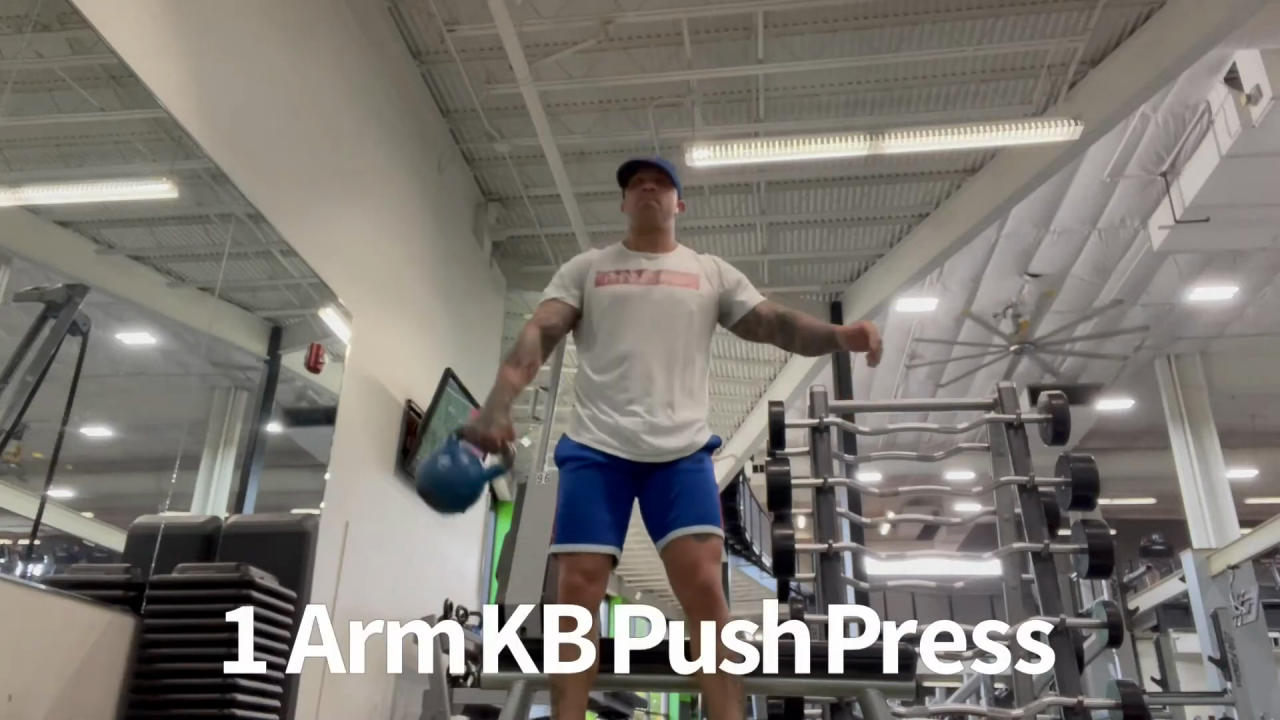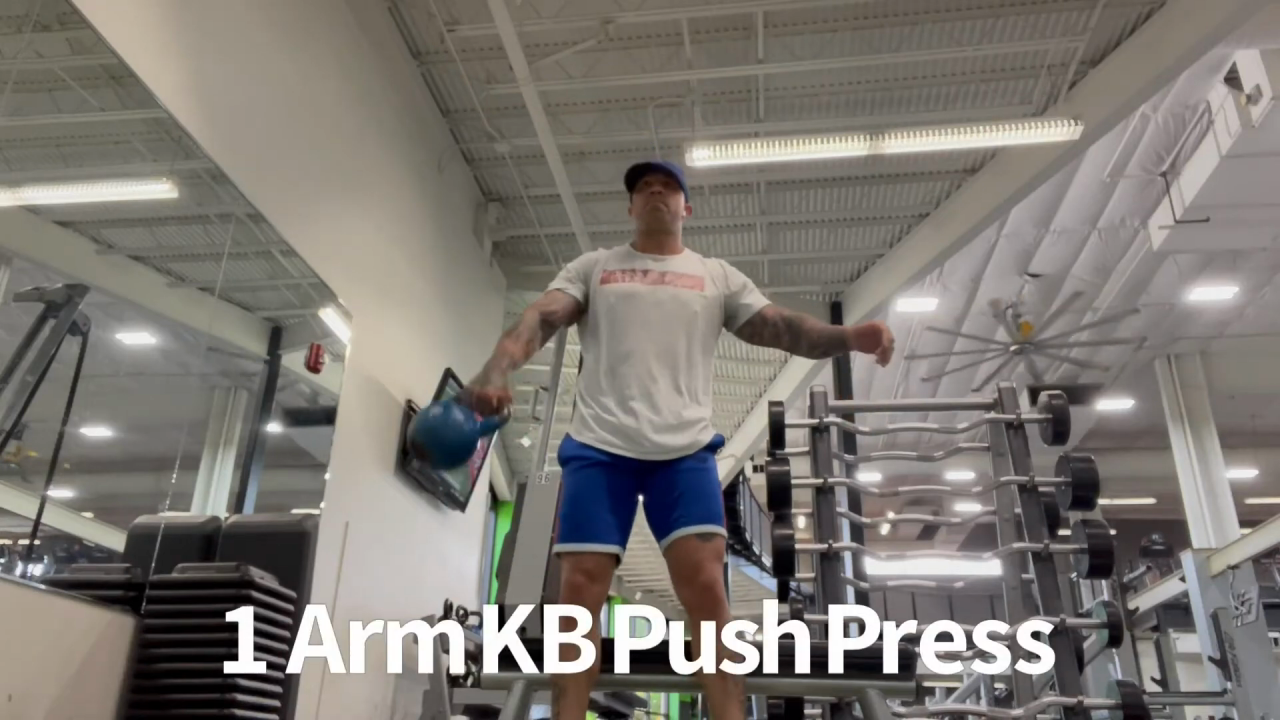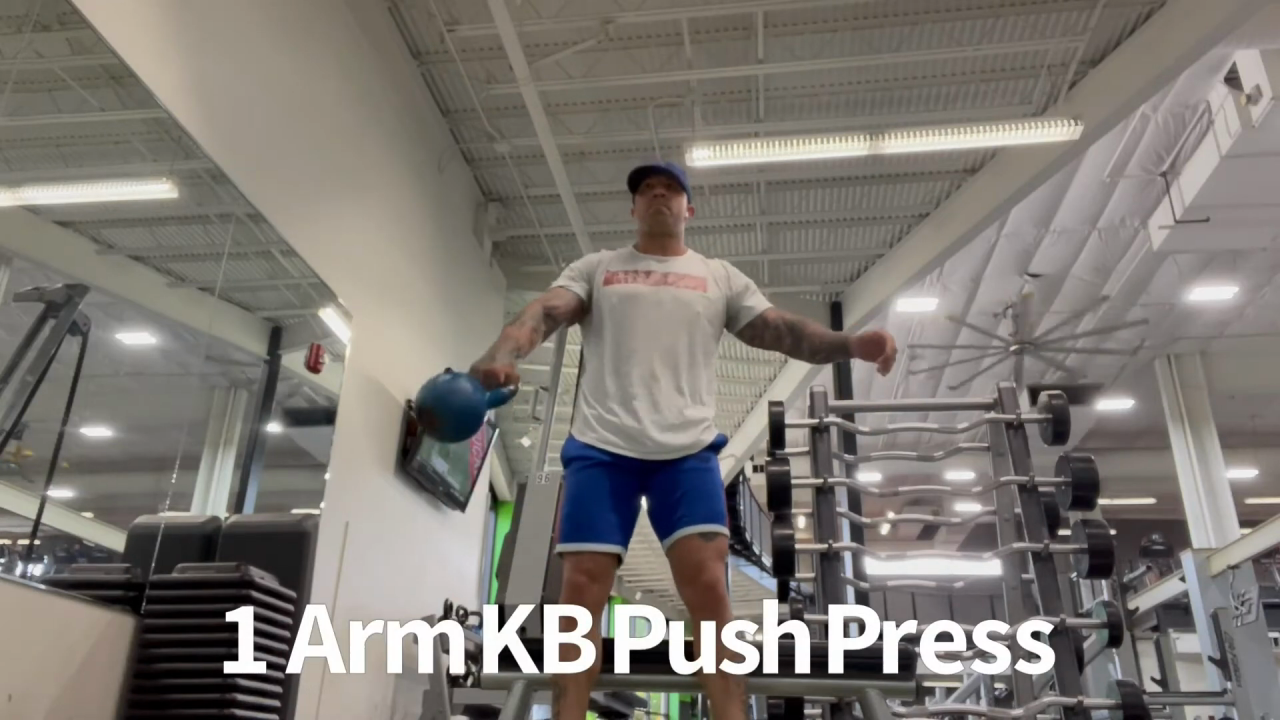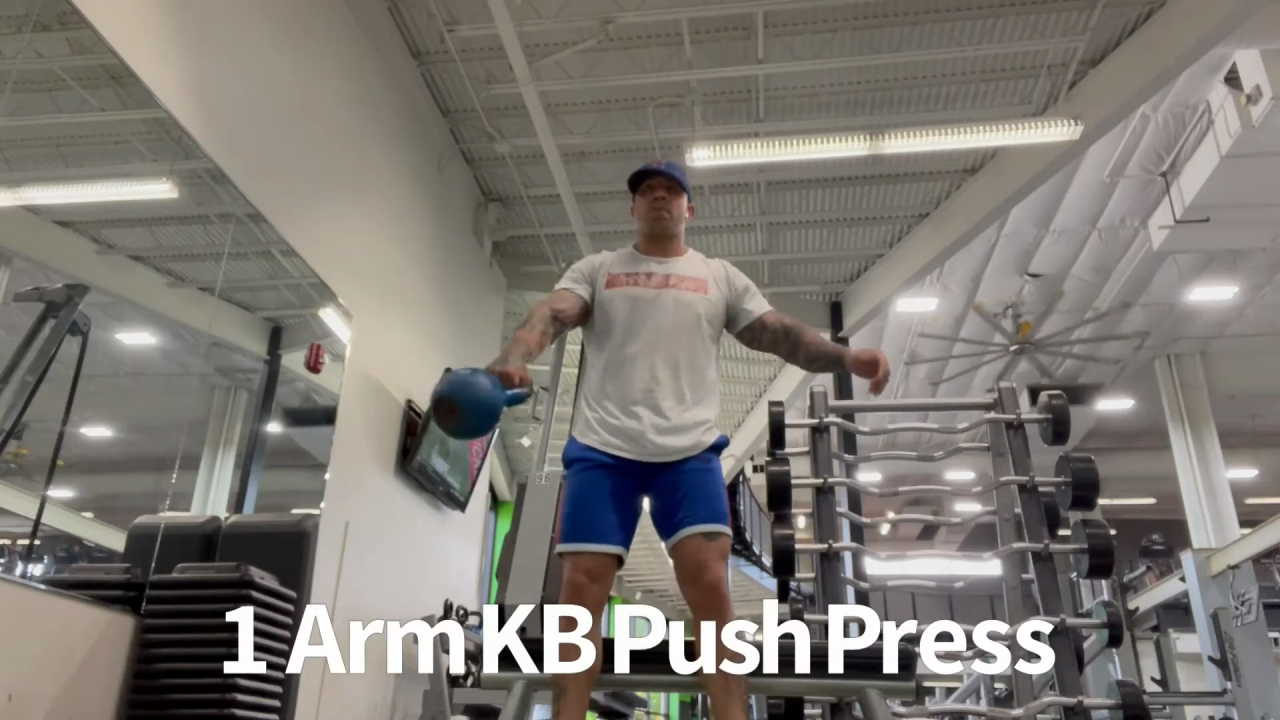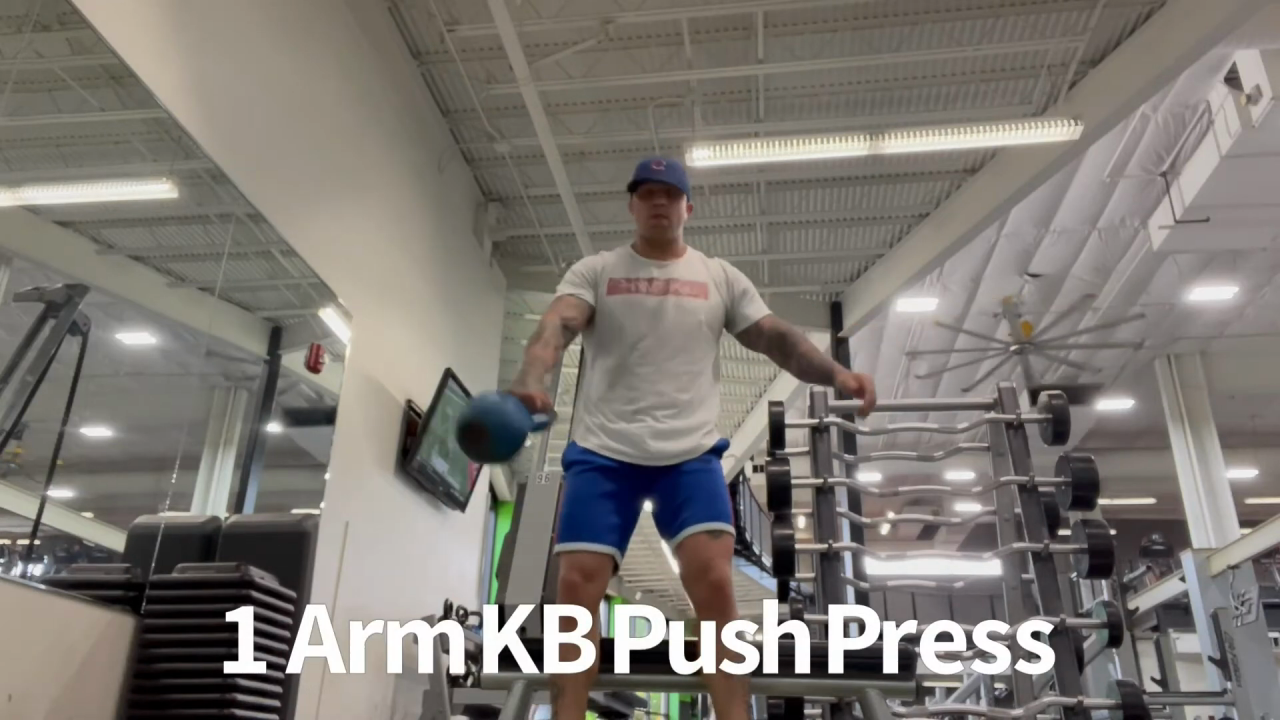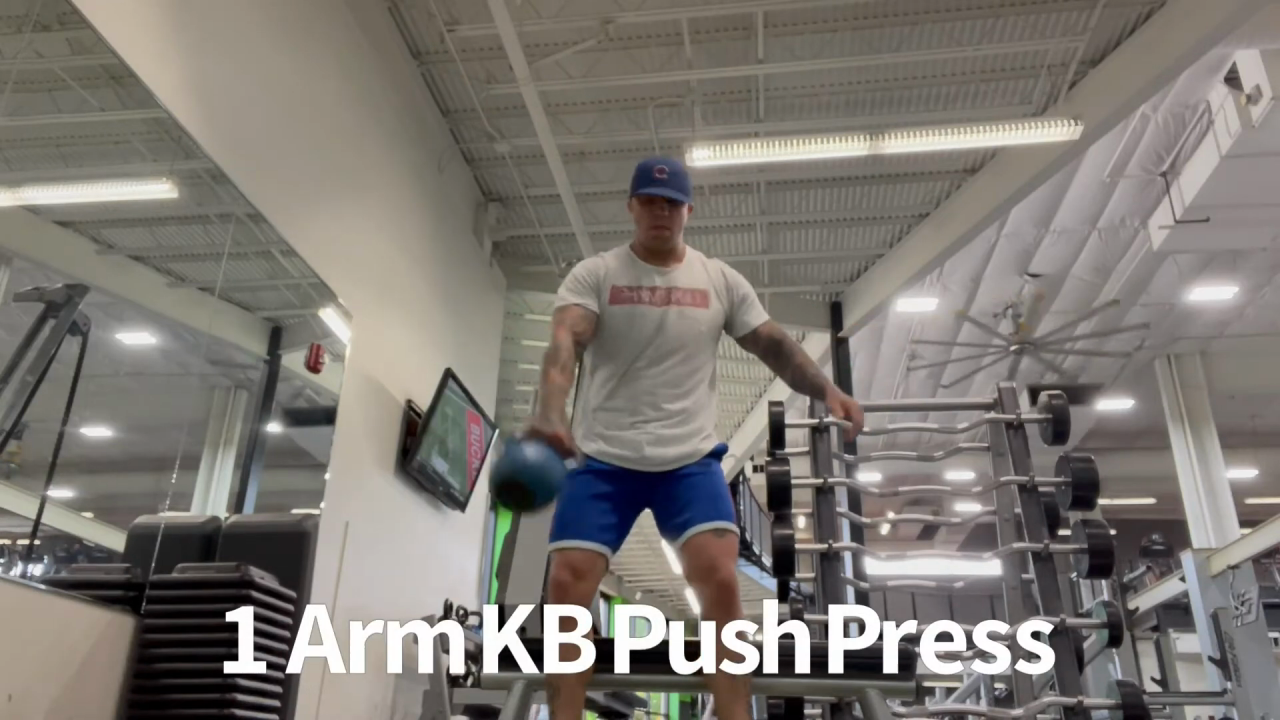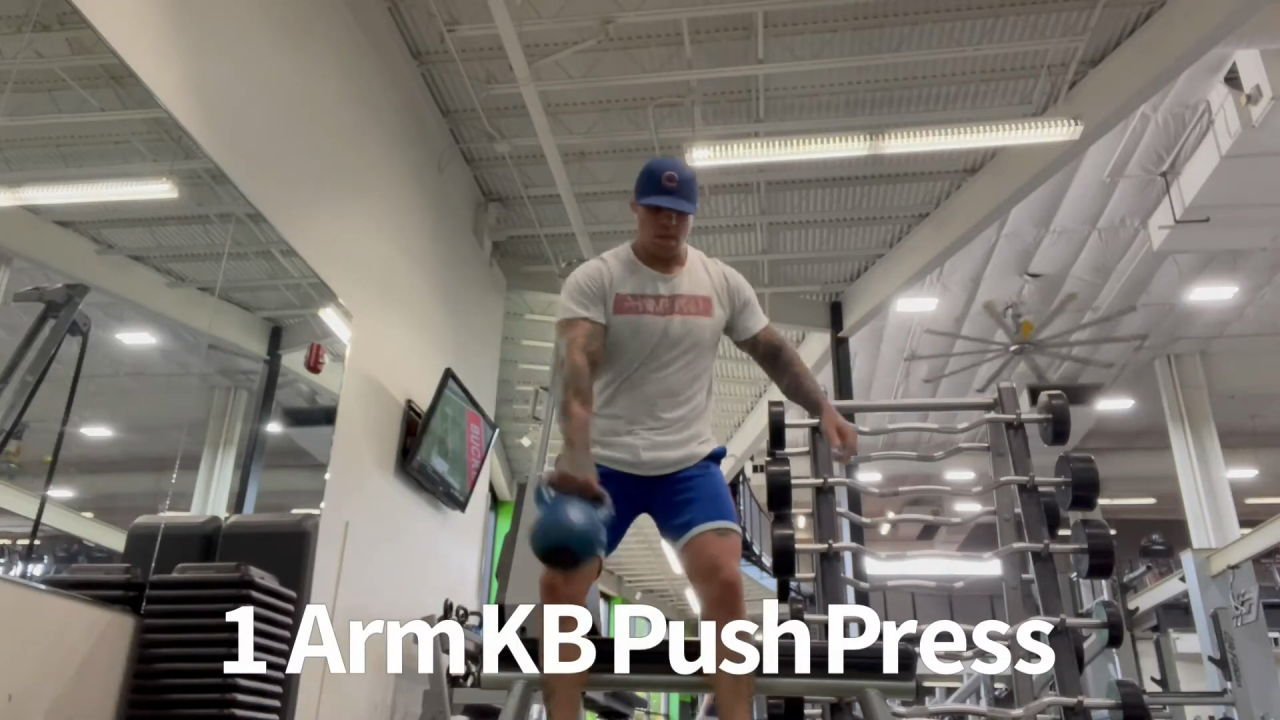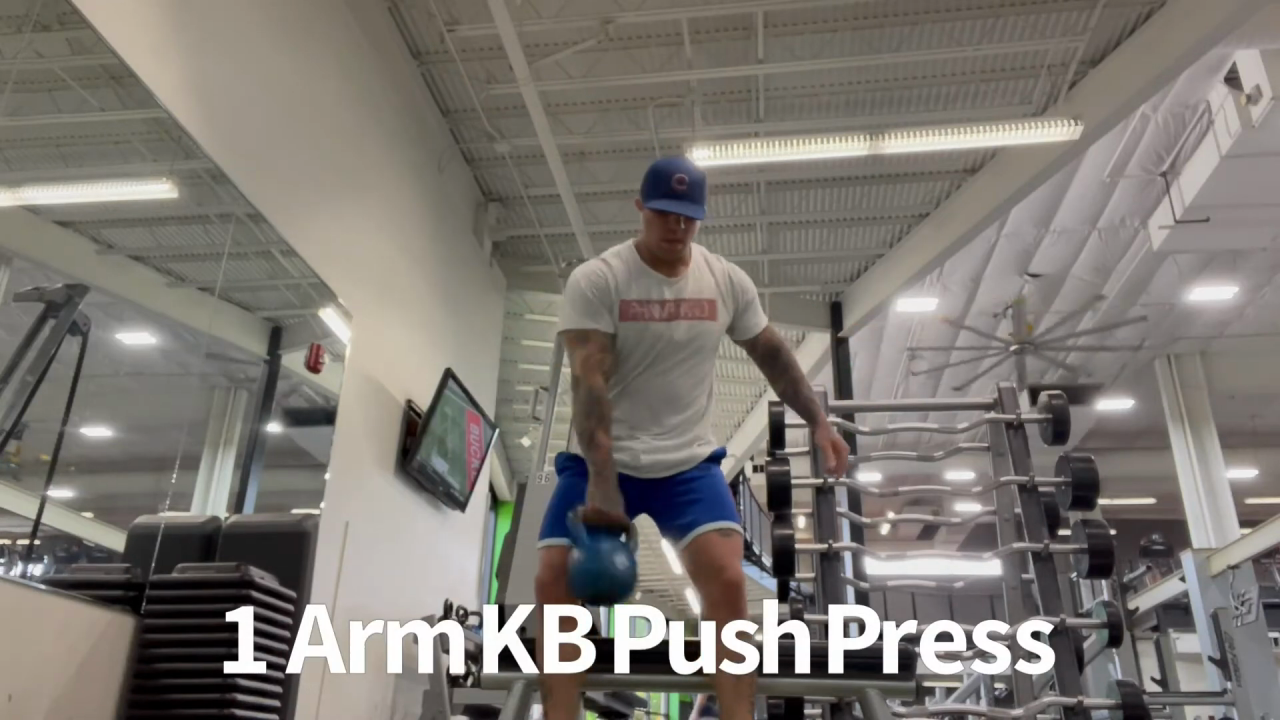
dt=0.1s
person 1, frame 1
left shoulder: (713, 273)
right shoulder: (585, 268)
left elbow: (775, 323)
right elbow: (539, 336)
left wrist: (839, 334)
right wrist: (497, 407)
left hip: (682, 450)
right hip: (595, 448)
left knee: (704, 587)
right knee: (577, 590)
person 1, frame 2
left shoulder: (718, 277)
right shoulder: (591, 268)
left elbow: (783, 328)
right elbow: (540, 319)
left wrist: (850, 336)
right wrist: (496, 368)
left hip: (684, 450)
right hip: (598, 447)
left knee: (705, 589)
right knee: (579, 590)
person 1, frame 3
left shoulder: (721, 278)
right shoulder: (595, 269)
left elbow: (783, 332)
right elbow: (544, 313)
left wrist: (852, 343)
right wrist: (502, 352)
left hip: (687, 450)
right hip: (601, 446)
left knee: (707, 587)
right knee: (581, 589)
person 1, frame 4
left shoulder: (721, 278)
right shoulder: (595, 269)
left elbow: (780, 335)
right elbow: (549, 317)
left wrist: (847, 356)
right wrist: (512, 358)
left hip: (689, 451)
right hip: (603, 449)
left knee: (709, 587)
right knee: (581, 588)
person 1, frame 5
left shoulder: (721, 278)
right shoulder: (594, 270)
left elbow: (777, 338)
right elbow: (557, 324)
left wrist: (838, 373)
right wrist: (530, 377)
left hip: (690, 453)
right hip: (603, 452)
left knee: (713, 585)
right knee: (577, 587)
person 1, frame 6
left shoulder: (722, 281)
right shoulder: (592, 275)
left elbow: (774, 345)
right elbow: (566, 344)
left wrist: (828, 392)
right wrist: (550, 413)
left hip: (689, 458)
right hip: (603, 458)
left knee: (720, 584)
right knee: (567, 586)
person 1, frame 7
left shoulder: (723, 282)
right shoulder: (594, 279)
left elbow: (772, 350)
right elbow: (576, 362)
left wrist: (823, 409)
right wrist: (572, 451)
left hip: (688, 461)
right hip: (604, 461)
left knee: (724, 583)
right knee: (559, 586)
person 1, frame 8
left shoulder: (728, 281)
right shoulder: (595, 279)
left elbow: (772, 354)
right elbow: (589, 381)
left wrist: (817, 421)
right wrist: (601, 480)
left hip: (689, 463)
right hip: (602, 460)
left knee: (727, 583)
right knee: (555, 585)
